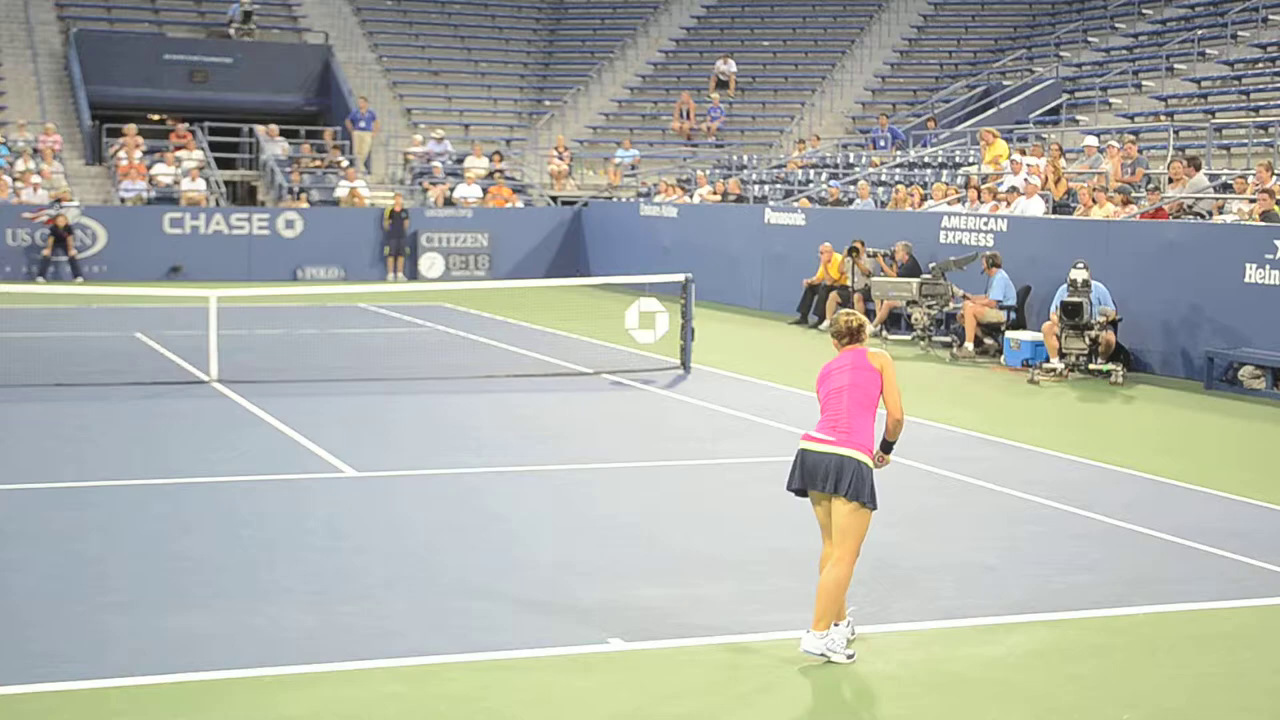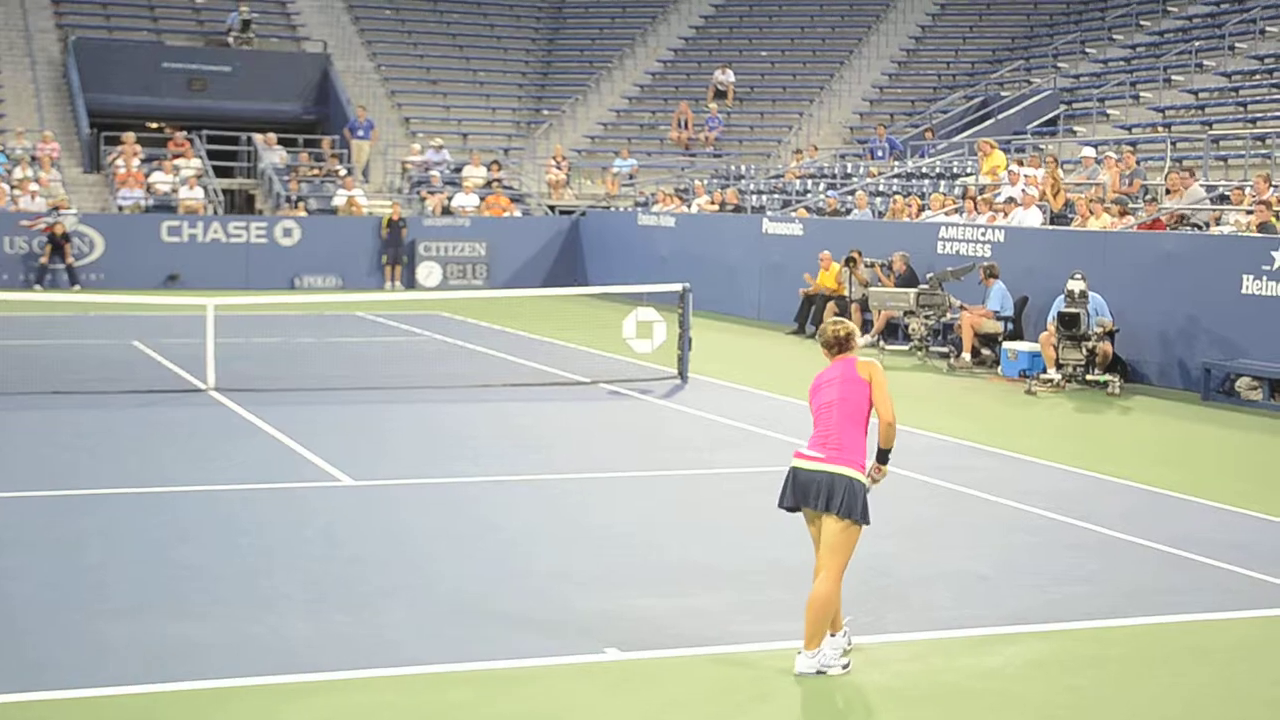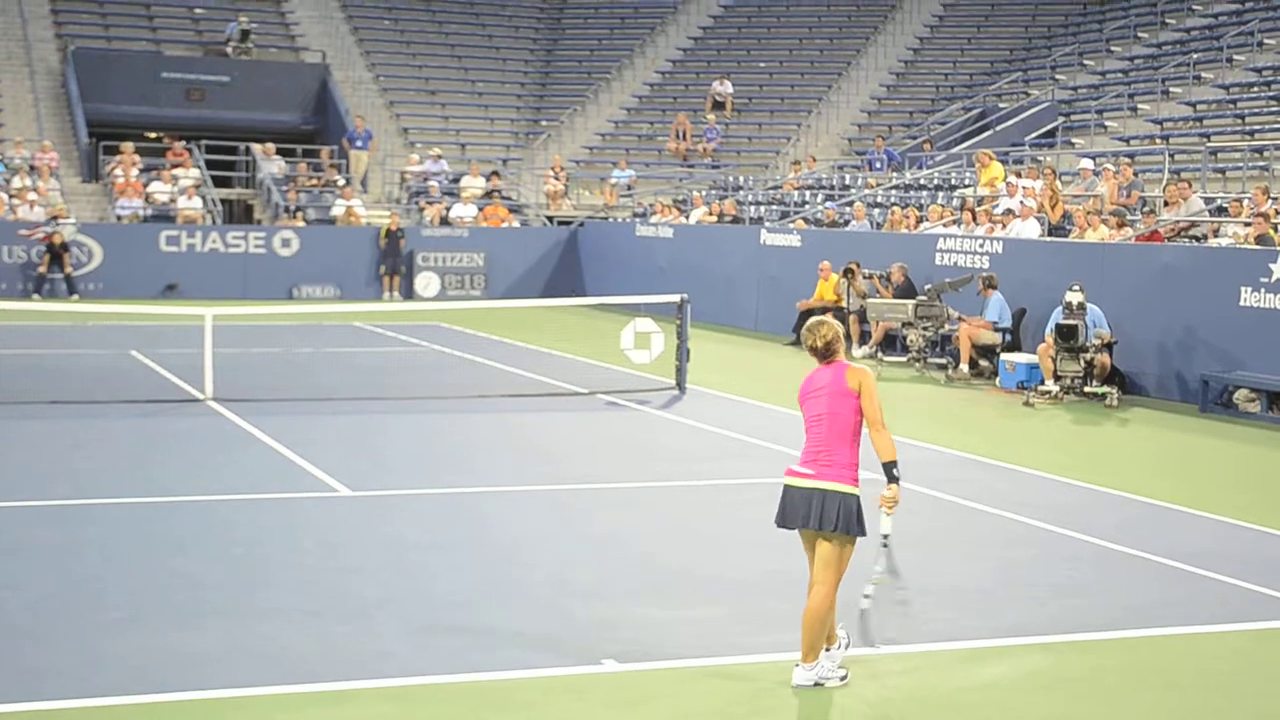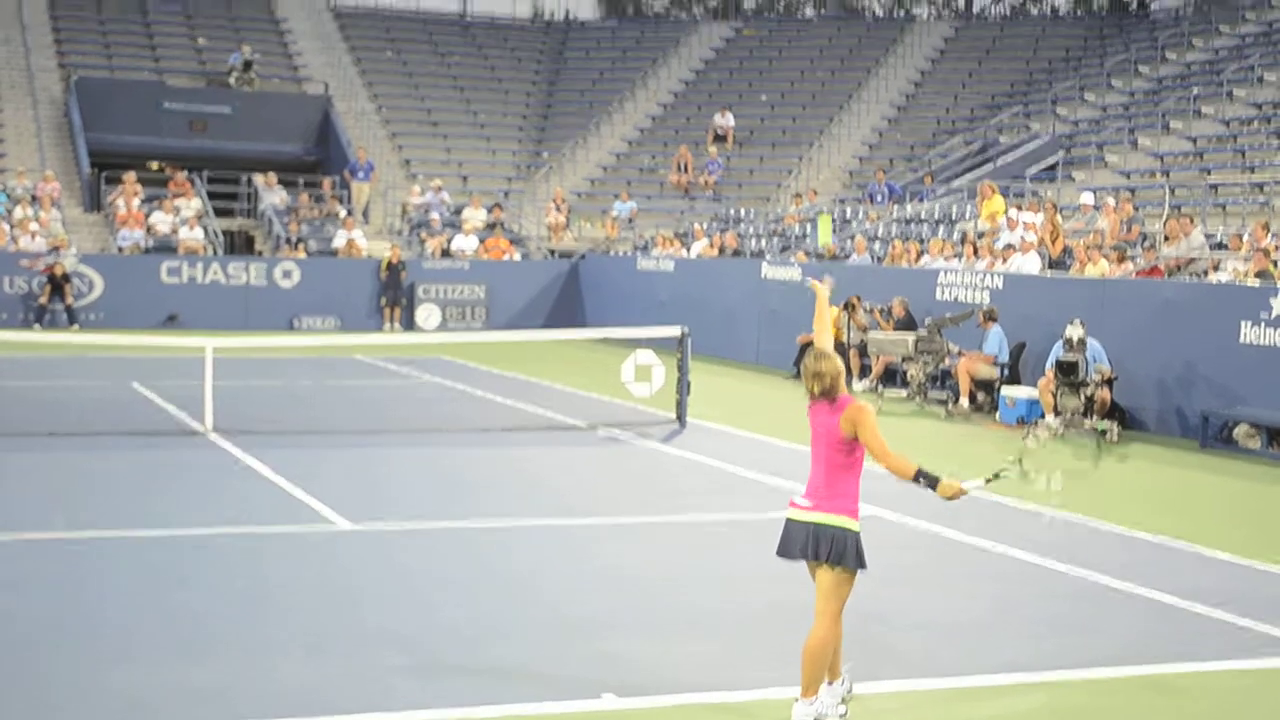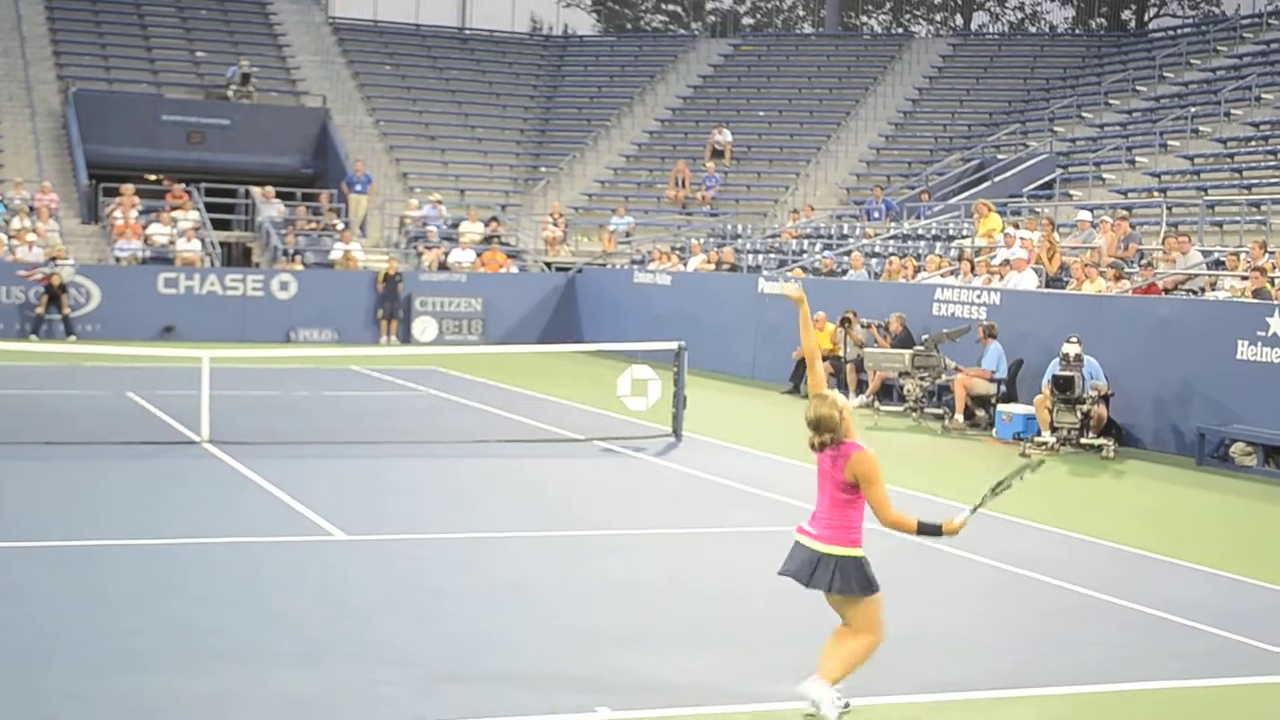
dt=0.4s
person 1, frame 1
left shoulder: (826, 369)
right shoulder: (878, 357)
right elbow: (896, 415)
right wrist: (885, 450)
left hip: (813, 451)
right hip: (849, 460)
left knee: (832, 548)
right knee: (844, 557)
left ankle: (838, 622)
right ankle: (818, 634)
person 1, frame 2
left shoulder: (819, 380)
right shoulder: (868, 368)
right elbow: (887, 419)
right wrist: (881, 461)
left hip: (805, 468)
right hip: (841, 477)
left knee: (827, 564)
right knee: (831, 572)
left ankle: (835, 633)
right ankle: (810, 654)
person 1, frame 3
left shoulder: (808, 384)
right shoulder: (858, 374)
right elbow: (877, 427)
right wrist: (893, 481)
left hip: (799, 485)
right hip: (835, 492)
left knee: (821, 578)
right knee: (825, 585)
left ankle: (831, 642)
right ankle: (808, 666)
person 1, frame 4
left shoulder: (815, 399)
right shoulder: (855, 411)
left elbow: (821, 342)
right elbow: (887, 458)
left wrist: (822, 298)
right wrist: (938, 484)
left hip: (805, 519)
right hip: (834, 527)
left knee: (831, 608)
right knee: (826, 617)
left ankle: (833, 683)
person 1, frame 5
left shoulder: (824, 436)
right shoulder: (861, 460)
left elbow: (813, 361)
right elbow: (888, 518)
left wrist: (803, 308)
right wrist: (942, 529)
left hip: (813, 546)
right hip: (840, 556)
left knee: (852, 624)
right knee: (869, 633)
